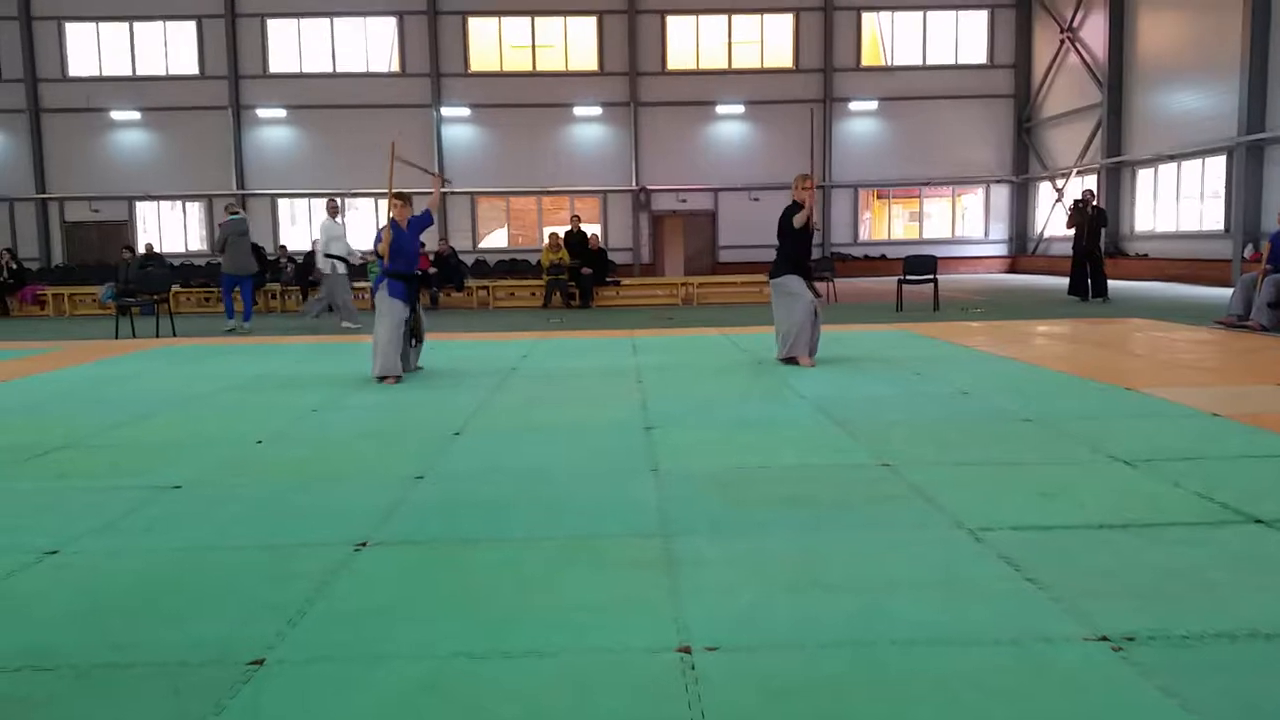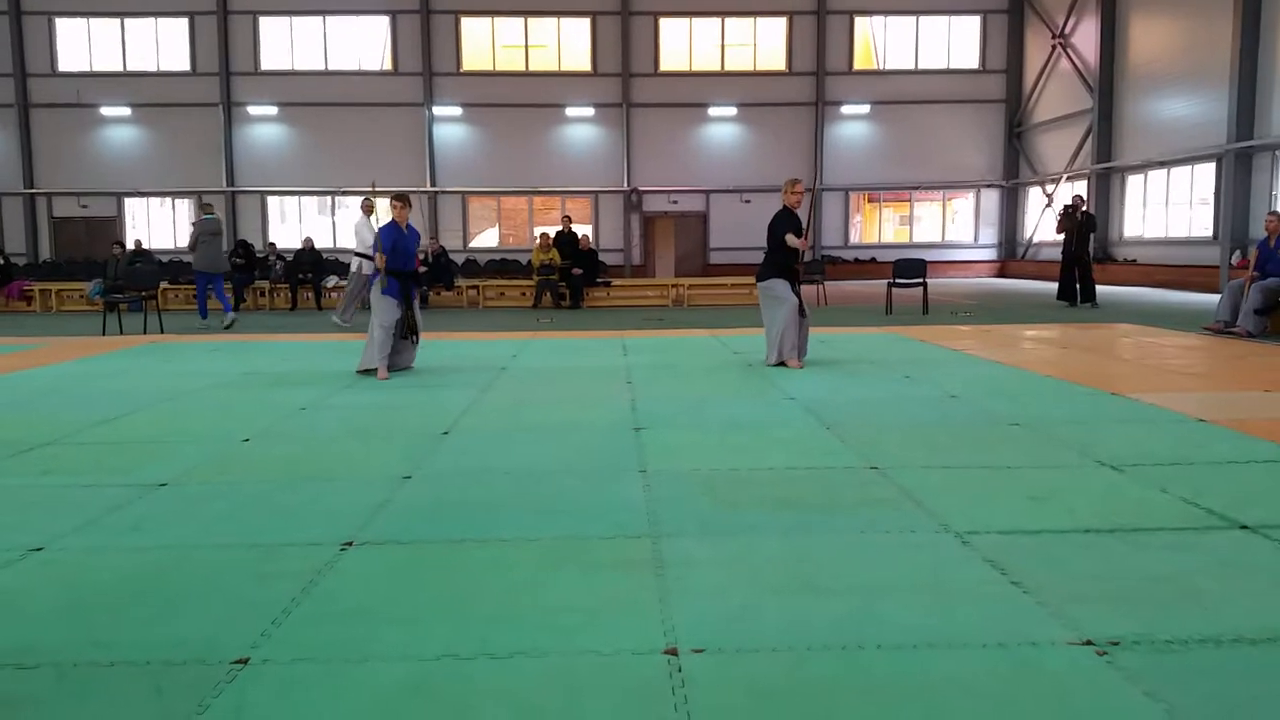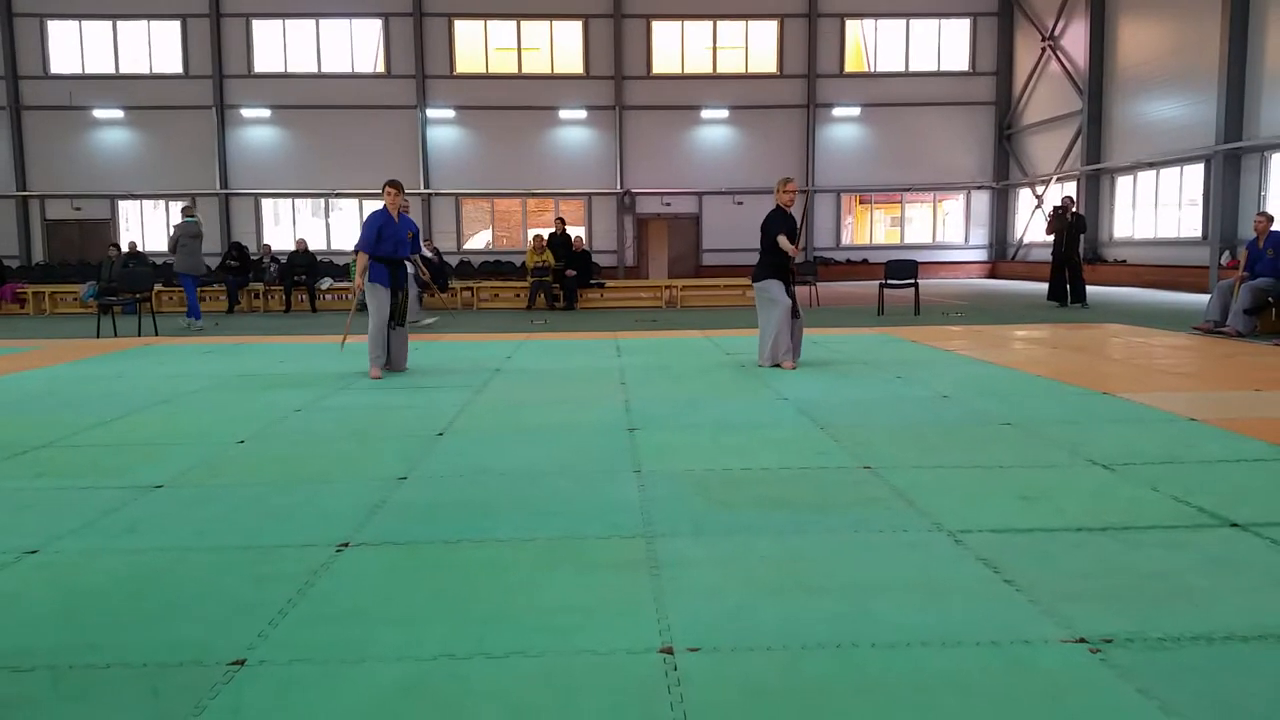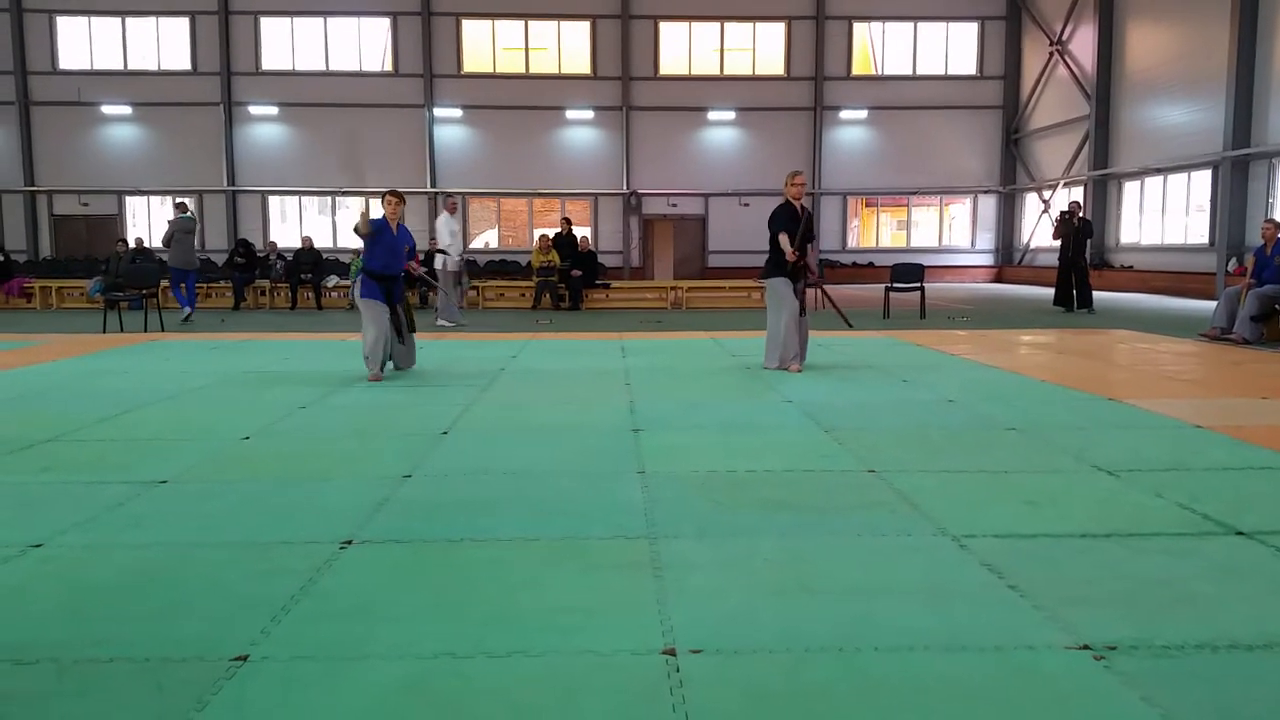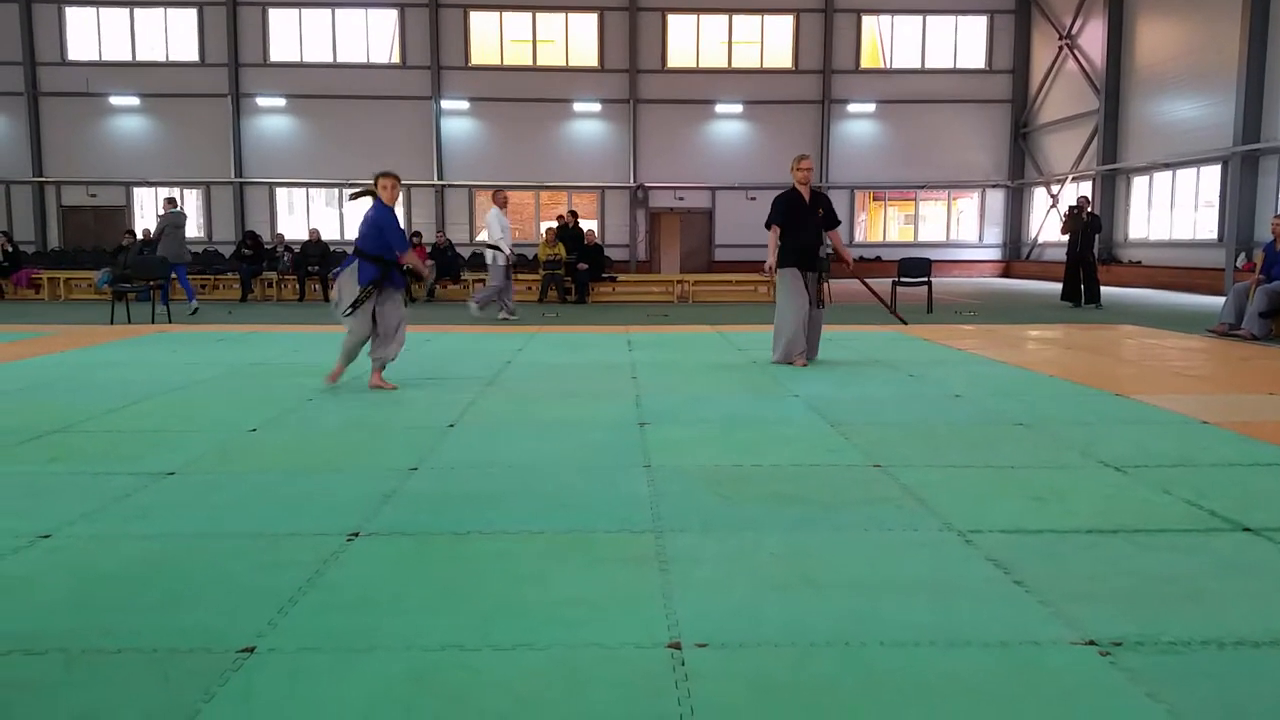
dt=0.4s
person 1, frame 1
left shoulder: (414, 226)
right shoulder: (387, 231)
left elbow: (431, 210)
right elbow: (382, 252)
left wrist: (437, 188)
right wrist: (385, 243)
left hip: (408, 284)
right hip: (390, 285)
left knee: (414, 326)
right knee: (391, 326)
left ankle: (407, 364)
right ankle: (388, 371)
person 1, frame 2
left shoulder: (413, 232)
right shoulder: (386, 231)
right elbow: (379, 252)
right wrist: (379, 260)
left hip: (405, 284)
right hip: (386, 283)
left knee: (412, 325)
right knee: (384, 323)
left ankle: (399, 361)
right ankle: (381, 365)
person 1, frame 3
left shoulder: (409, 224)
right shoulder: (375, 219)
left elbow: (413, 251)
right elbow: (364, 248)
left wrist: (420, 268)
right wrist: (358, 276)
left hip: (399, 273)
right hip: (378, 271)
left knee: (398, 319)
right knee: (379, 319)
left ankle: (394, 362)
right ankle: (375, 364)
person 1, frame 4
left shoulder: (405, 234)
right shoulder: (375, 226)
right elbow: (364, 231)
left wrist: (415, 269)
right wrist: (363, 221)
left hip: (394, 286)
right hip: (371, 285)
left knee: (402, 327)
right knee: (378, 329)
left ankle: (401, 361)
right ankle: (375, 369)
person 1, frame 5
left shoulder: (381, 211)
right shoulder: (384, 215)
right elbow: (403, 251)
right wrist: (422, 268)
left hip: (384, 272)
right hip: (362, 272)
left knee: (393, 322)
right knee: (361, 327)
left ankle: (376, 375)
right ankle: (342, 364)
person 2, frame 1
left shoulder: (805, 215)
right shoulder: (790, 212)
right elbow: (797, 222)
right wrist: (806, 210)
left hip: (799, 270)
right hip: (785, 271)
left knee: (810, 312)
right knee: (805, 303)
left ankle: (789, 352)
right ankle: (798, 352)
person 2, frame 2
left shoulder: (793, 218)
right shoulder: (782, 218)
right elbow: (788, 238)
right wrist: (798, 243)
left hip: (785, 274)
right hip: (772, 275)
left knee: (799, 315)
right knee: (789, 305)
left ankle: (778, 354)
right ankle: (786, 355)
person 2, frame 3
left shoulder: (789, 218)
right shoulder: (775, 217)
right elbow: (780, 238)
right wrist: (790, 248)
left hip: (781, 275)
right hip: (767, 275)
left knee: (794, 315)
right knee: (782, 307)
left ankle: (779, 354)
right ankle: (780, 356)
person 2, frame 4
left shoulder: (806, 214)
right shoulder: (781, 213)
right elbow: (782, 236)
left wrist: (812, 267)
right wrist: (787, 251)
left hip: (796, 272)
right hip: (777, 271)
left knee: (798, 315)
right knee: (788, 311)
left ankle: (791, 357)
right ankle: (786, 359)
person 2, frame 5
left shoulder: (821, 200)
right shoulder: (783, 200)
left elbow: (831, 230)
right elbow: (774, 230)
left wrist: (845, 254)
right wrist: (771, 257)
left hip: (813, 262)
right hip: (790, 262)
left knee: (814, 309)
right knee: (794, 308)
left ankle: (806, 351)
right ankle: (793, 353)
